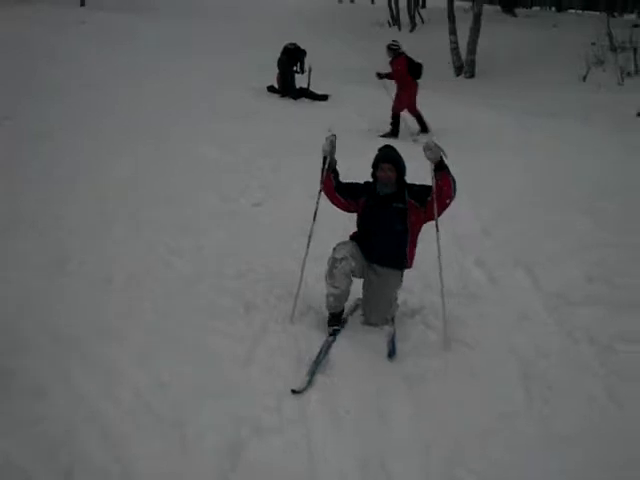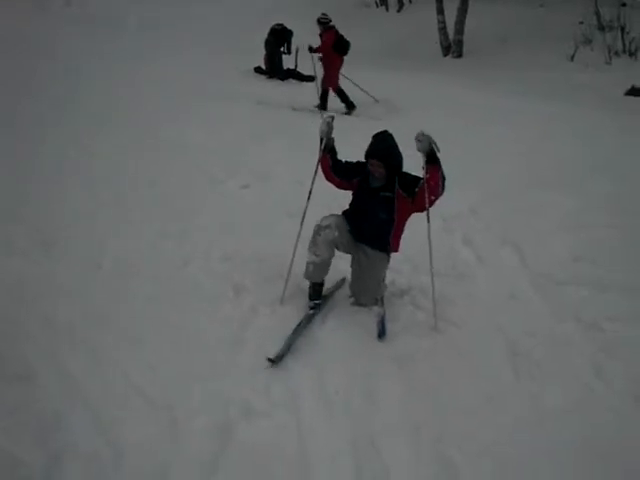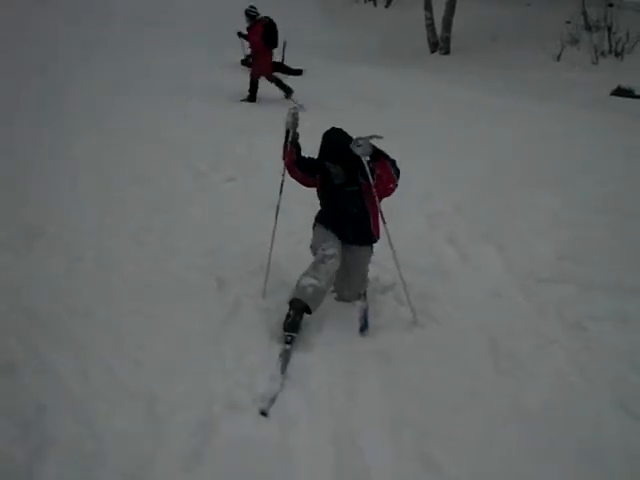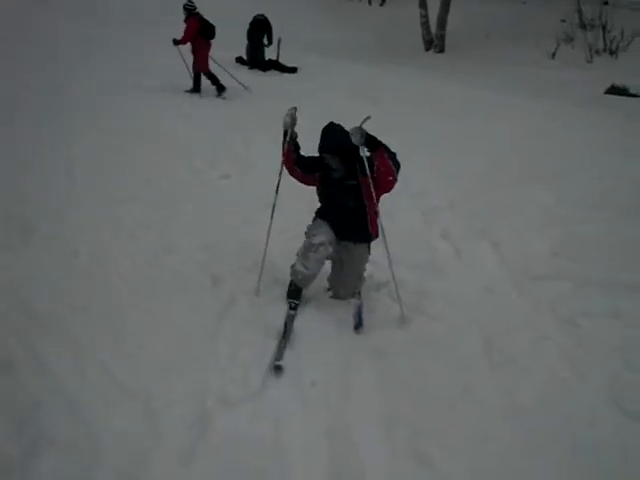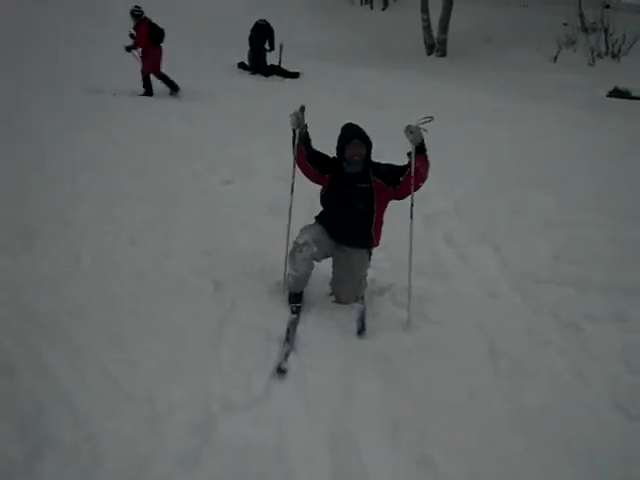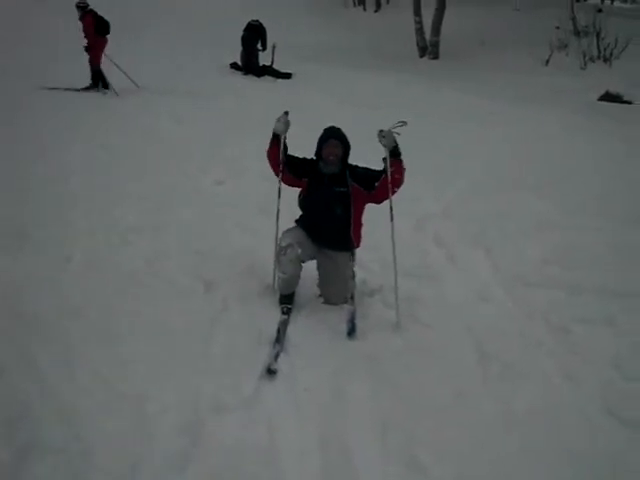
dt=0.7s
person 1, frame 1
left shoulder: (413, 197)
right shoulder: (365, 192)
left elbow: (444, 196)
right elbow: (336, 193)
left wrist: (438, 165)
right wrist: (330, 165)
left hip: (389, 268)
right hip: (361, 255)
left knee: (376, 319)
right knee: (342, 257)
left ankle: (382, 308)
right ankle: (335, 310)
person 1, frame 2
left shoulder: (404, 186)
right shoulder: (360, 173)
left elbow: (432, 191)
right elbow: (334, 172)
left wrist: (430, 157)
right wrist: (327, 143)
left hip: (376, 248)
right hip: (349, 231)
left knee: (365, 300)
right knee: (327, 228)
left ankle: (370, 287)
right ankle: (316, 282)
person 1, frame 3
left shoulder: (366, 176)
right shoulder: (322, 171)
left elbow: (390, 181)
right elbow: (296, 167)
left wrist: (374, 155)
right wrist: (292, 136)
left hip: (358, 240)
right hip: (327, 230)
left knee: (348, 295)
right knee: (329, 257)
left ankle: (353, 286)
right ankle: (299, 305)
person 1, frame 4
left shoulder: (366, 170)
right shoulder: (322, 169)
left elbow: (390, 174)
right elbow: (295, 165)
left wrist: (370, 143)
right wrist: (290, 134)
left hip: (356, 240)
right hip: (327, 225)
left knee: (343, 293)
right knee: (319, 243)
left ankle: (349, 286)
right ankle: (297, 282)
person 1, frame 5
left shoulder: (380, 176)
right shoulder: (330, 169)
left elbow: (414, 177)
right elbow: (305, 158)
left wrist: (418, 148)
right wrist: (300, 132)
left hip: (357, 246)
right hip: (326, 232)
left knee: (346, 297)
right knee: (304, 245)
left ankle: (354, 279)
right ankle: (296, 290)
person 1, frame 6
left shoulder: (356, 178)
right shoulder: (308, 171)
left elbow: (390, 183)
right elbow: (280, 164)
left wrist: (393, 153)
right wrist: (278, 138)
left hip: (339, 247)
right hip: (308, 235)
left knee: (335, 299)
right knee: (288, 247)
left ankle: (345, 277)
right ankle: (287, 293)
